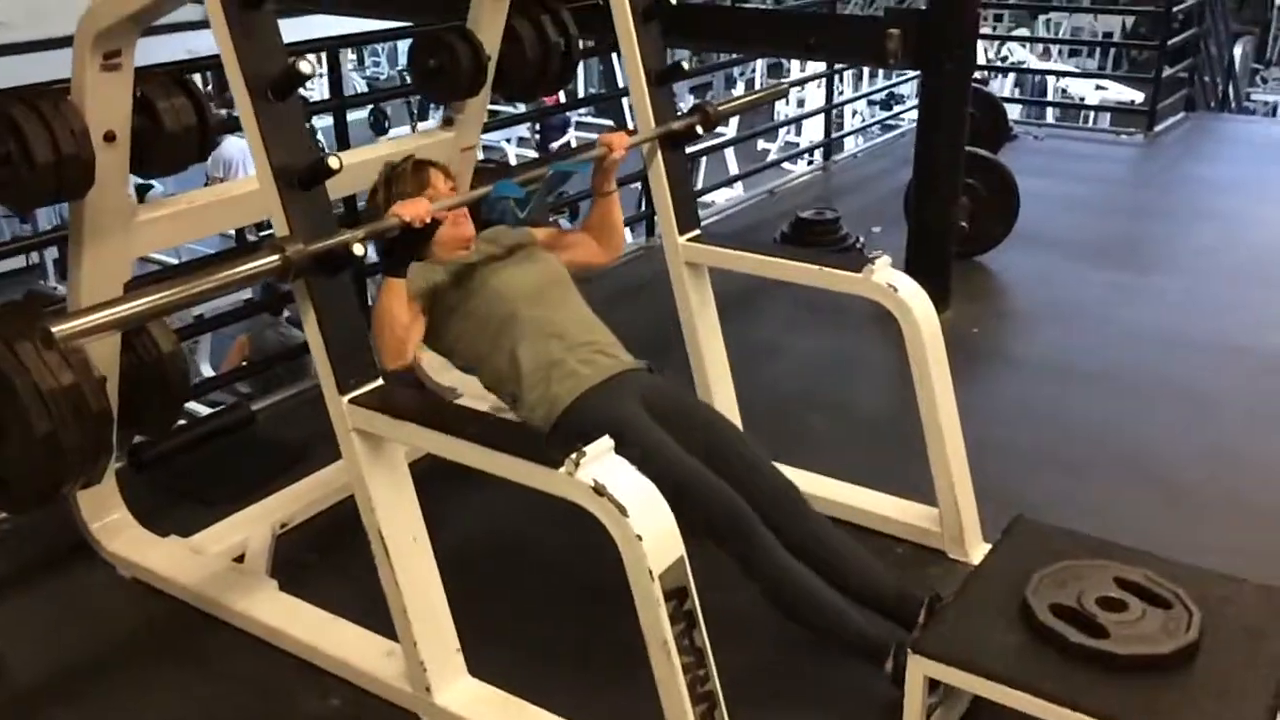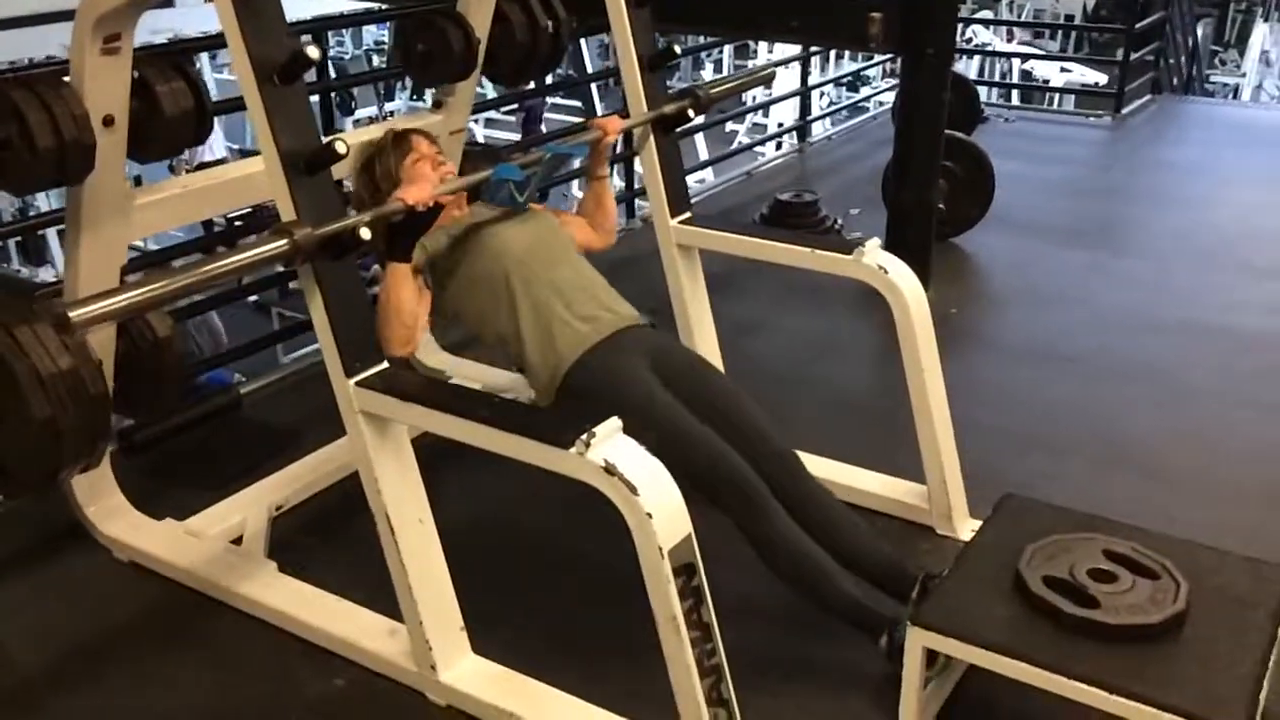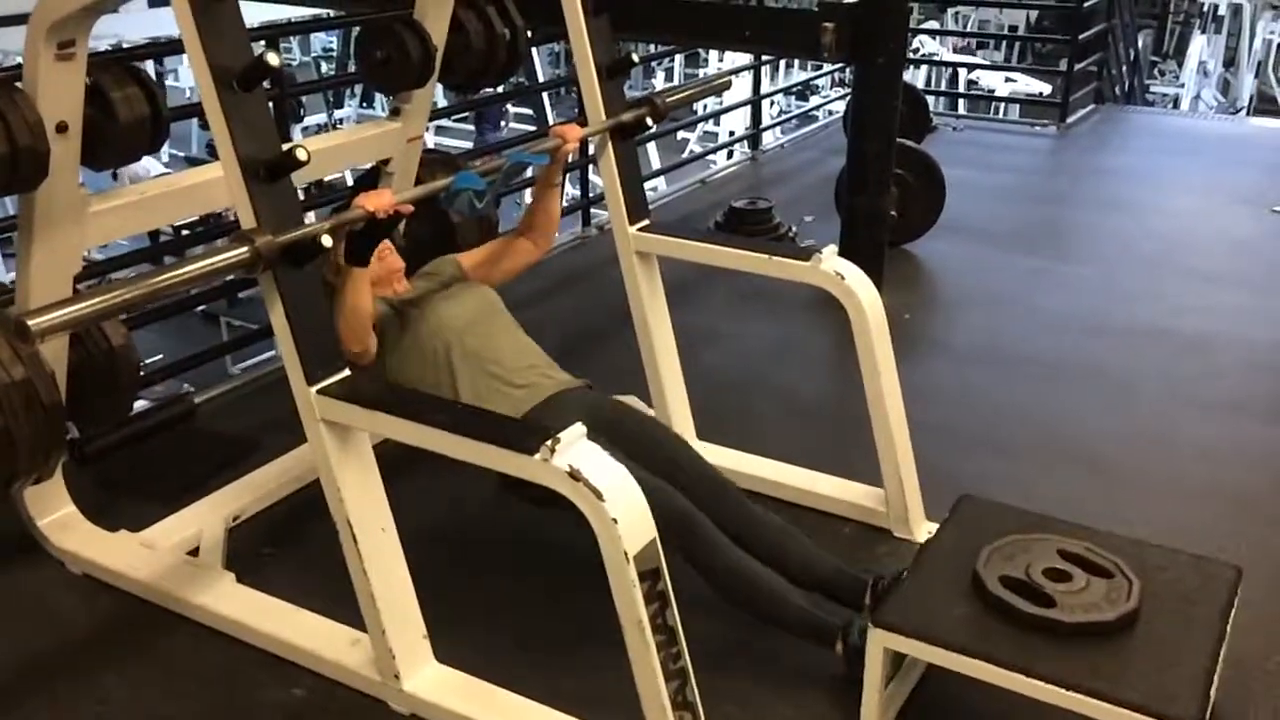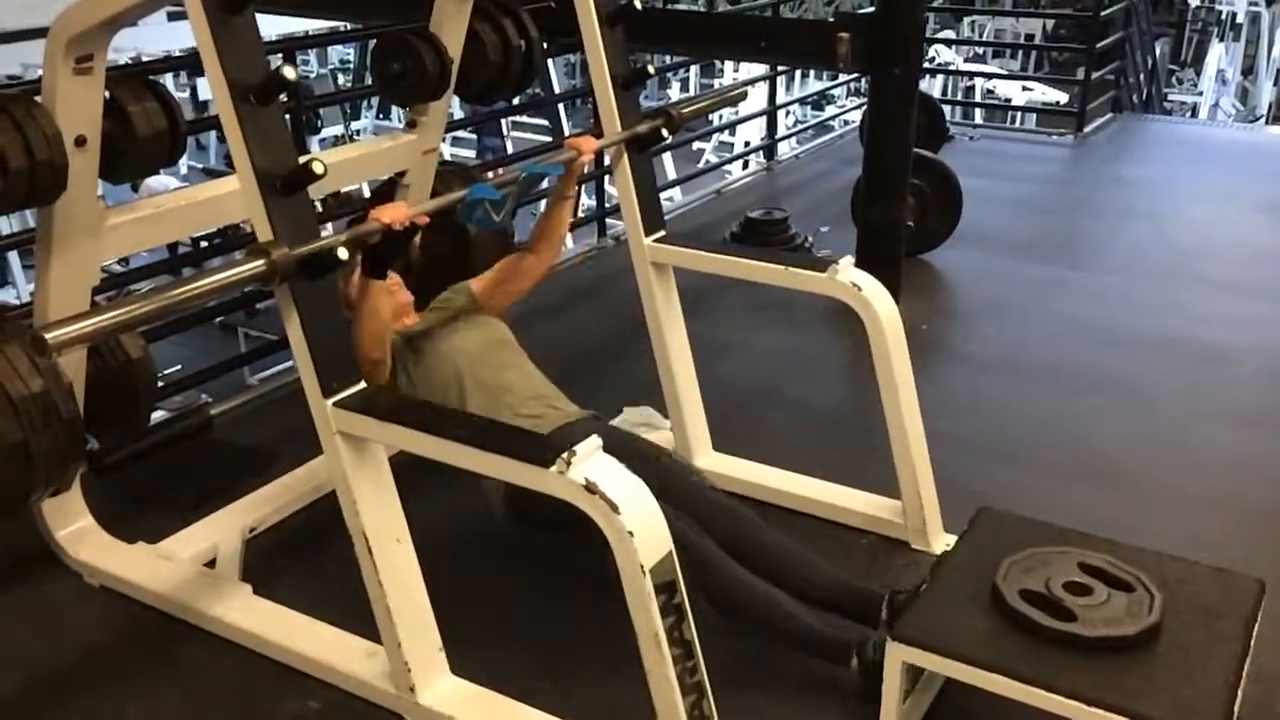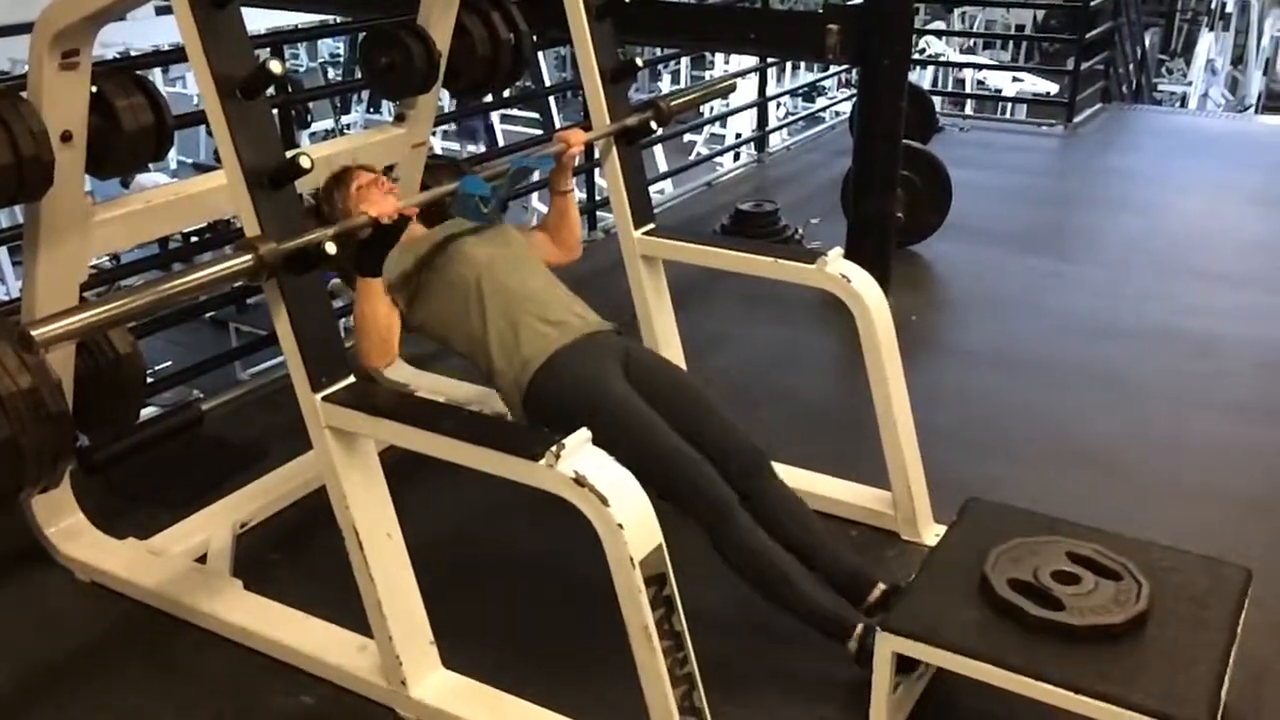
dt=1s
person 1, frame 1
left shoulder: (507, 240)
right shoulder: (427, 284)
left elbow: (605, 246)
right elbow: (394, 357)
left wrist: (605, 176)
right wrist: (395, 255)
left hip: (637, 381)
right hip: (582, 413)
left knee: (778, 499)
right knee: (738, 525)
left ankle: (919, 611)
right ankle: (894, 654)
person 1, frame 2
left shoulder: (500, 209)
right shoulder: (427, 252)
left elbow: (598, 231)
right elbow: (400, 344)
left wrist: (598, 158)
right wrist: (400, 237)
left hip: (645, 342)
right hip: (587, 374)
left knee: (780, 467)
right knee: (740, 491)
left ankle: (912, 586)
right ankle: (890, 626)
person 1, frame 3
left shoulder: (438, 279)
right shoulder: (378, 323)
left elbow: (530, 240)
right elbow: (354, 343)
left wrist: (552, 167)
right wrist: (357, 242)
left hip: (576, 399)
left knee: (720, 498)
right knee: (681, 524)
left ankle: (866, 592)
right ankle: (844, 634)
person 1, frame 4
left shoulder: (454, 307)
right shoulder: (392, 354)
left elbow: (539, 256)
right elbow: (369, 357)
left wrist: (567, 181)
right wrist: (374, 257)
left hip: (586, 429)
left knee: (730, 521)
right knee: (692, 552)
left ankle: (881, 608)
right ankle: (860, 652)
person 1, frame 5
left shoulder: (465, 226)
right shoulder: (394, 269)
left elbow: (564, 247)
right elbow: (378, 360)
left wrist: (562, 172)
right wrist: (367, 253)
left hip: (609, 345)
right hip: (556, 378)
left knee: (751, 467)
right knee: (711, 498)
left ankle: (871, 593)
right ankle: (856, 633)
